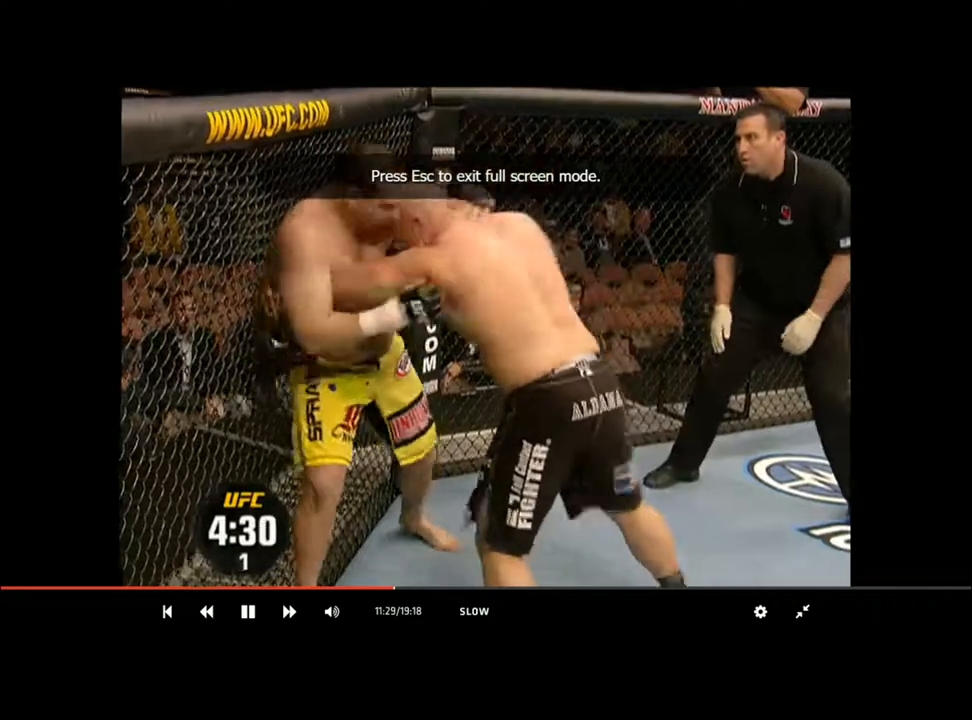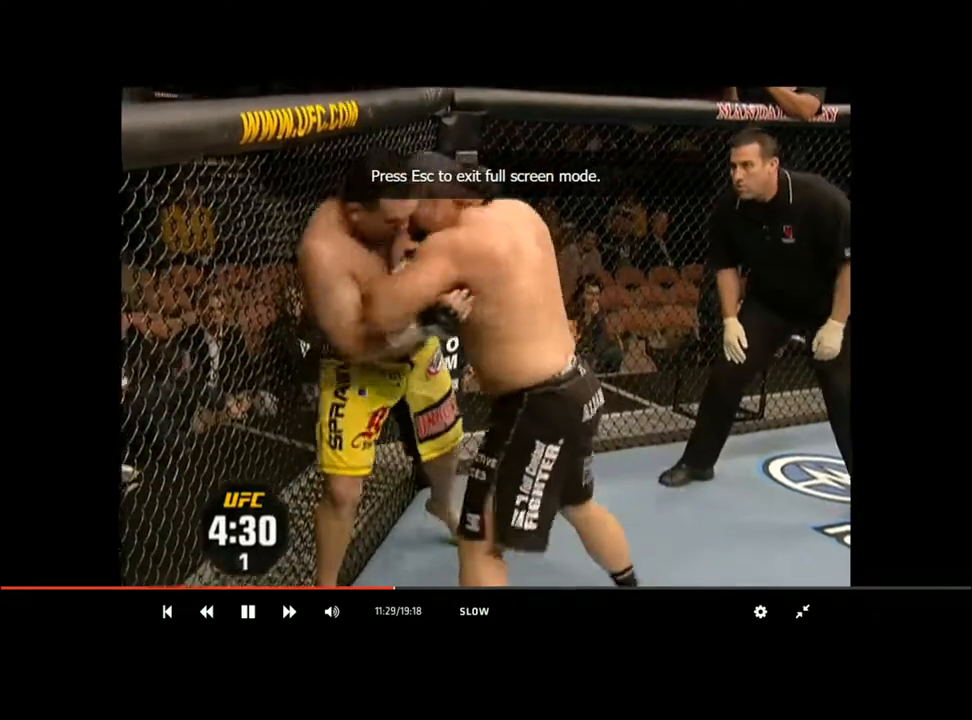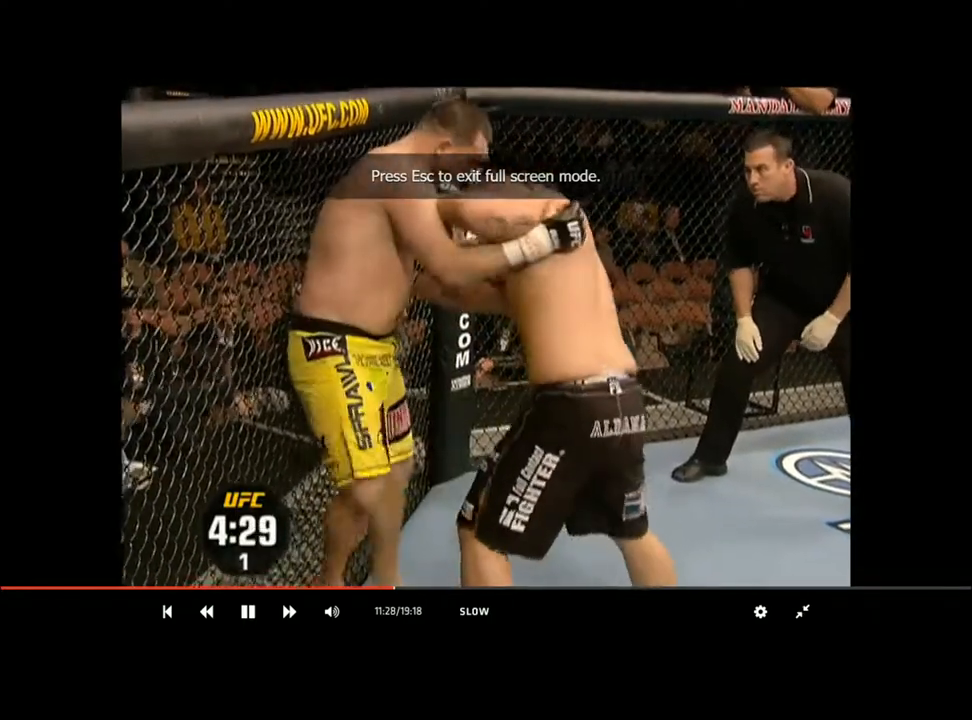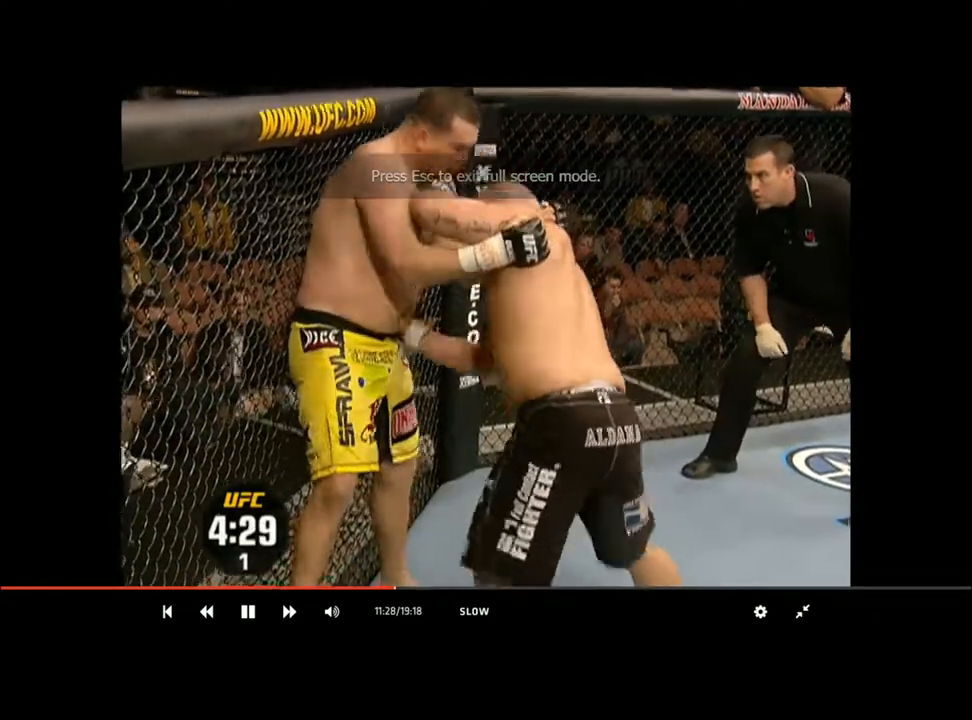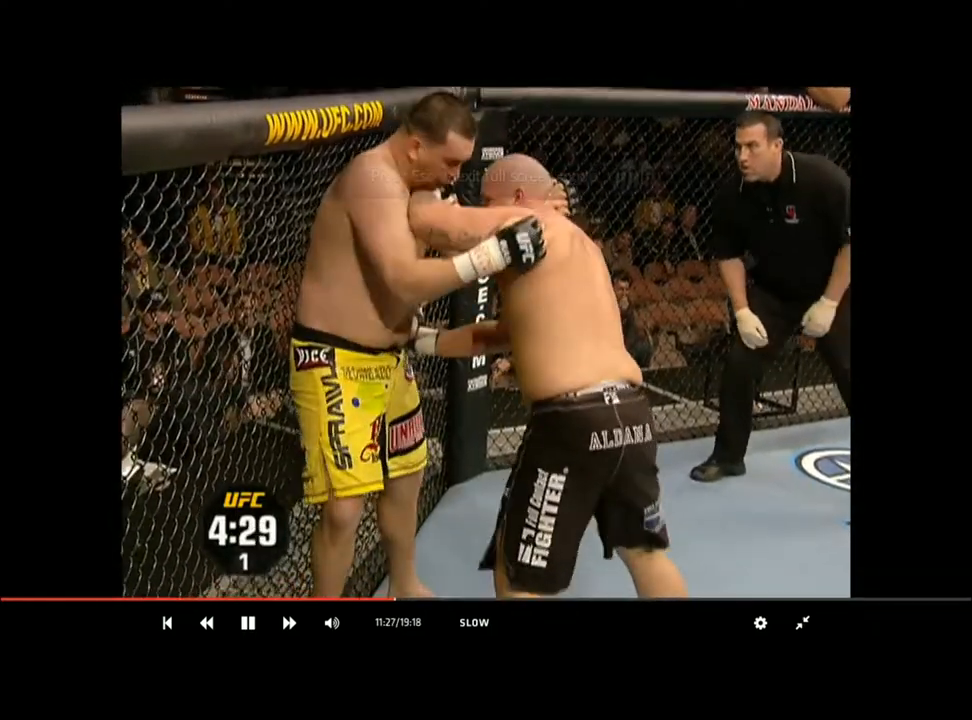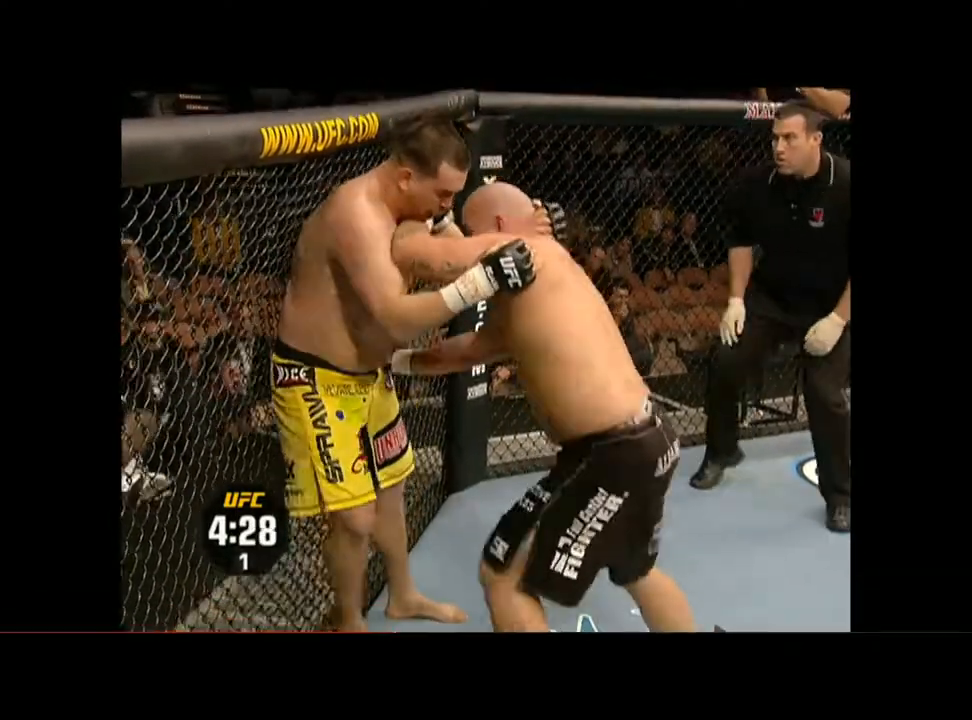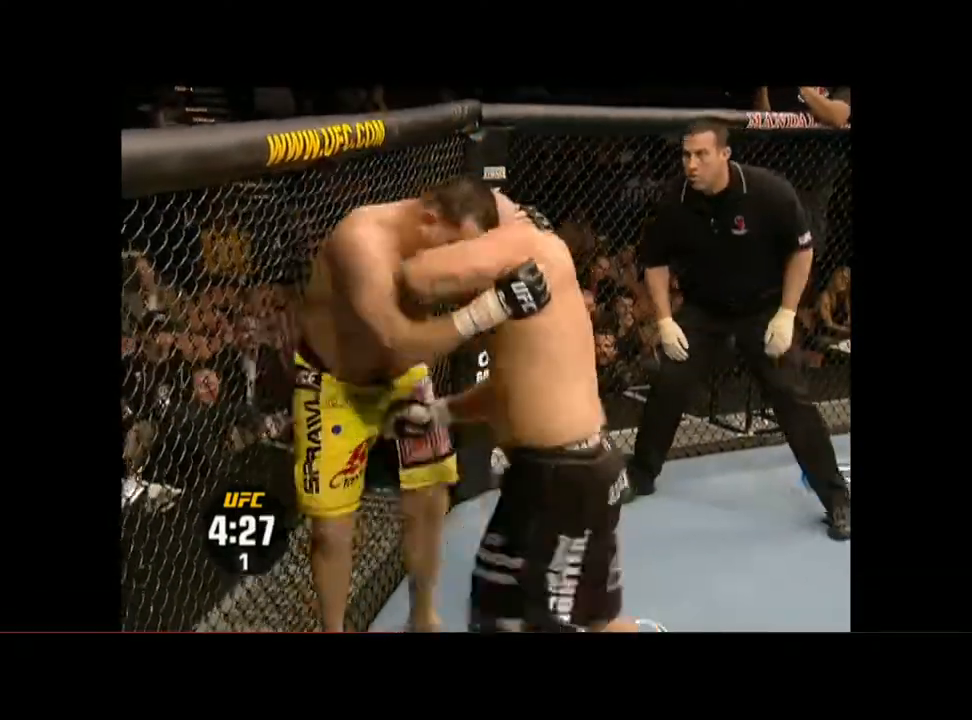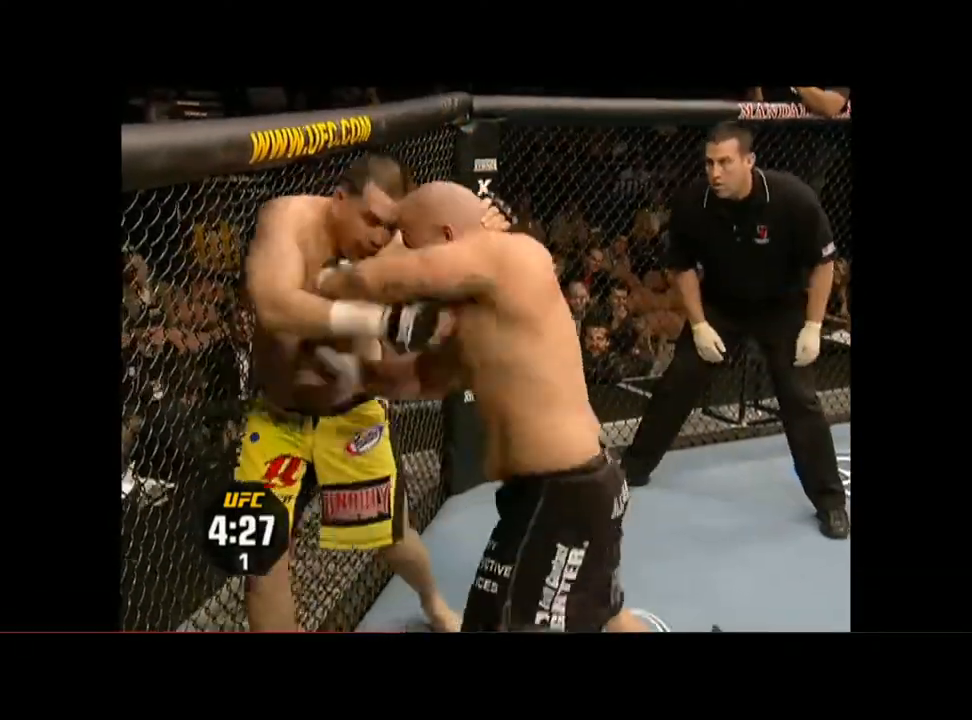
dt=0.5s
person 1, frame 1
left shoulder: (390, 216)
right shoulder: (305, 232)
right elbow: (313, 334)
left hip: (386, 354)
right hip: (326, 367)
left knee: (422, 451)
right knee: (324, 485)
left ankle: (413, 518)
right ankle: (305, 590)
person 1, frame 2
left shoulder: (397, 190)
right shoulder: (323, 249)
right elbow: (353, 342)
right wrist: (417, 325)
left hip: (418, 351)
right hip: (356, 365)
left knee: (444, 444)
right knee: (343, 490)
left ankle: (442, 506)
right ankle: (325, 588)
person 1, frame 3
left shoulder: (396, 169)
right shoulder: (404, 178)
right elbow: (451, 270)
right wrist: (540, 241)
left hip: (372, 345)
right hip: (333, 349)
left knee: (395, 471)
right knee: (363, 492)
left ankle: (387, 582)
right ankle: (330, 585)
person 1, frame 4
left shoulder: (410, 175)
right shoulder: (378, 163)
right elbow: (406, 263)
right wrist: (496, 249)
left hip: (383, 347)
right hip: (333, 343)
left knee: (397, 469)
right knee: (337, 486)
left ankle: (396, 580)
person 1, frame 5
left shoulder: (412, 184)
right shoulder: (373, 179)
right elbow: (405, 282)
left wrist: (525, 215)
right wrist: (493, 254)
left hip: (389, 359)
right hip: (334, 362)
left knee: (404, 479)
right knee: (344, 510)
left ankle: (404, 587)
person 1, frame 6
left shoulder: (398, 208)
right shoulder: (358, 213)
right elbow: (396, 317)
left wrist: (508, 239)
right wrist: (481, 282)
left hip: (366, 373)
right hip: (312, 379)
left knee: (389, 490)
right knee: (356, 520)
left ankle: (403, 597)
right ankle: (350, 626)
person 1, frame 7
left shoulder: (434, 234)
right shoulder: (365, 239)
right elbow: (405, 344)
right wrist: (495, 306)
left hip: (400, 375)
right hip: (335, 385)
left knee: (428, 504)
right knee: (331, 530)
left ankle: (423, 616)
right ankle: (332, 631)
person 1, frame 8
right shoulder: (288, 217)
right elbow: (273, 305)
right wrist: (378, 321)
left hip: (352, 417)
right hip: (276, 415)
left knee: (390, 537)
right knee: (264, 565)
left ankle: (432, 602)
person 2, frame 1
left shoulder: (436, 260)
right shoulder: (519, 224)
left elbow: (352, 284)
left hip: (545, 404)
right hip: (598, 384)
left knee: (500, 547)
right knee: (627, 507)
right ankle: (676, 585)
person 2, frame 2
left shoulder: (453, 246)
right shoulder: (520, 213)
left elbow: (380, 317)
left wrist: (381, 280)
left hip: (537, 405)
right hip: (573, 388)
left knee: (480, 542)
right knee: (577, 502)
right ankle: (627, 583)
person 2, frame 3
left shoulder: (552, 211)
left elbow: (470, 210)
right elbow: (463, 292)
left wrist: (441, 206)
left hip: (570, 408)
right hip: (625, 404)
left knee: (479, 537)
right knee: (633, 532)
person 2, frame 4
right shoulder: (552, 268)
right elbow: (484, 358)
right wrist: (413, 333)
left hip: (559, 423)
right hip: (614, 418)
left knee: (496, 570)
right knee: (634, 550)
person 2, frame 5
right shoulder: (577, 243)
right elbow: (503, 332)
right wrist: (426, 338)
left hip: (572, 424)
right hip: (631, 414)
left knee: (517, 578)
right knee: (645, 551)
person 2, frame 6
right shoulder: (531, 283)
right elbow: (473, 347)
right wrist: (399, 359)
left hip: (612, 454)
right hip: (646, 440)
left knee: (506, 582)
right knee: (637, 573)
person 2, frame 7
left shoulder: (532, 248)
left elbow: (421, 277)
right wrist: (438, 411)
left hip: (557, 476)
right hip: (585, 464)
left knee: (519, 625)
right knee: (602, 617)
person 2, frame 8
left shoulder: (505, 258)
right shoulder: (482, 293)
left elbow: (387, 276)
right elbow: (431, 373)
left wrist: (324, 285)
left hip: (560, 498)
right hip: (598, 481)
right knee: (604, 612)
person 3, frame 1
left shoulder: (823, 184)
right shoulder: (732, 191)
left elbow: (844, 255)
right elbow: (725, 249)
left wrist: (814, 317)
right wrist: (722, 306)
left hip: (819, 307)
right hip: (755, 301)
left knee: (833, 398)
right knee: (713, 378)
left ankle: (849, 489)
right ankle: (683, 463)
person 3, frame 2
left shoulder: (821, 198)
right shoulder: (729, 209)
left elbow: (848, 262)
right elbow: (725, 265)
left wrist: (835, 324)
right wrist: (730, 319)
left hip: (827, 307)
right hip: (766, 303)
left knee: (843, 394)
right knee: (725, 377)
right ankle: (697, 462)
person 3, frame 3
left shoulder: (836, 196)
right shoulder: (746, 207)
left elbow: (849, 265)
right elbow: (740, 264)
left wrist: (832, 318)
right wrist: (744, 319)
left hip: (839, 303)
right hip: (781, 298)
left knee: (850, 383)
right knee: (735, 369)
right ankle: (710, 457)
person 3, frame 4
left shoulder: (837, 198)
right shoulder: (751, 212)
right elbow: (751, 272)
left wrist: (851, 327)
right wrist: (763, 325)
left hip: (843, 300)
right hip: (790, 297)
right knee: (743, 362)
right ankle: (721, 453)
person 3, frame 5
left shoulder: (823, 178)
right shoulder: (734, 194)
left elbow: (850, 242)
right elbow: (729, 255)
left wrist: (828, 303)
right wrist: (742, 312)
left hip: (833, 293)
right hip: (772, 293)
left knee: (849, 375)
right knee: (739, 365)
right ankle: (728, 456)
person 3, frame 6
left shoulder: (846, 186)
right shoulder: (757, 184)
right elbow: (741, 242)
left wrist: (837, 318)
right wrist: (735, 300)
left hip: (829, 305)
right hip: (768, 297)
left knee: (825, 396)
right knee: (725, 368)
left ankle: (839, 494)
right ankle: (722, 453)
person 3, frame 7
left shoulder: (770, 192)
right shoulder: (674, 204)
left elbow: (801, 250)
right elbow: (655, 262)
left wrist: (785, 314)
right wrist: (665, 320)
left hip: (763, 308)
right hip: (701, 309)
left knee: (791, 395)
right knee: (668, 387)
left ankle: (835, 496)
right ankle: (641, 474)
person 3, frame 8
left shoulder: (793, 198)
right shoulder: (692, 203)
left elbow: (823, 261)
right elbow: (683, 265)
left wrist: (813, 325)
right wrist: (700, 324)
left hip: (782, 306)
right hip: (717, 305)
left knee: (800, 398)
right knee: (677, 382)
left ankle: (830, 500)
right ankle: (636, 466)
